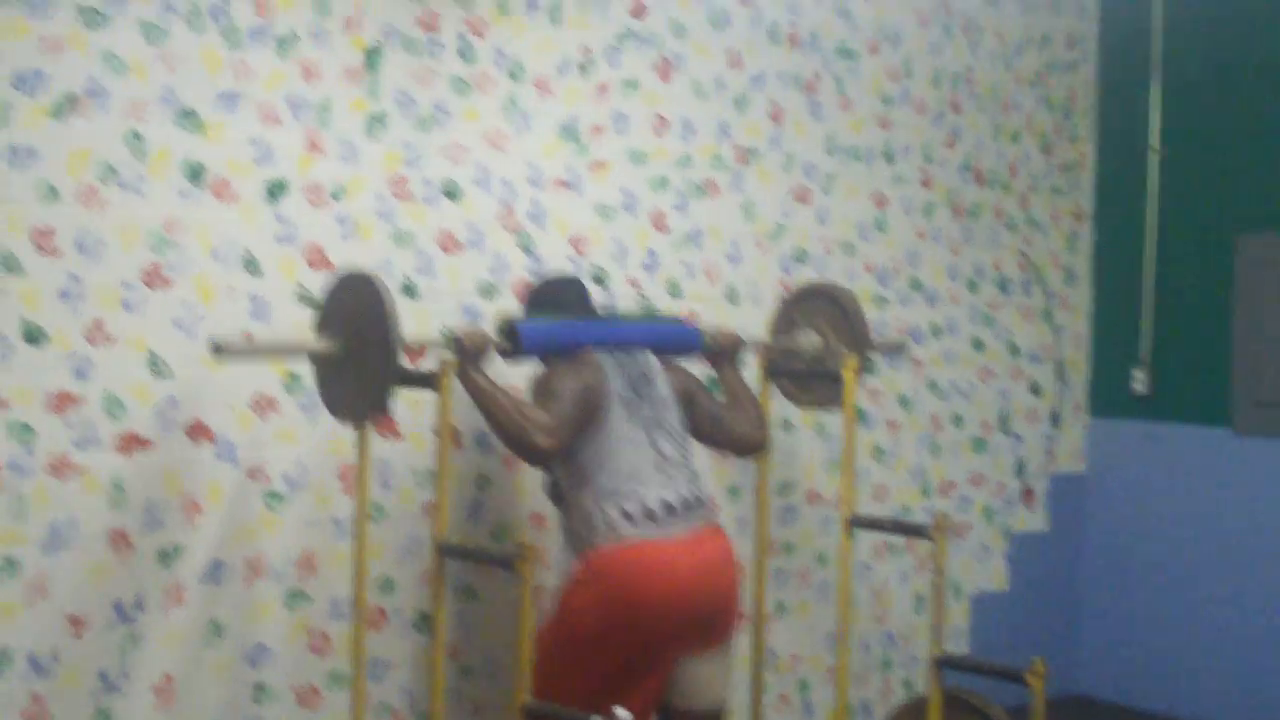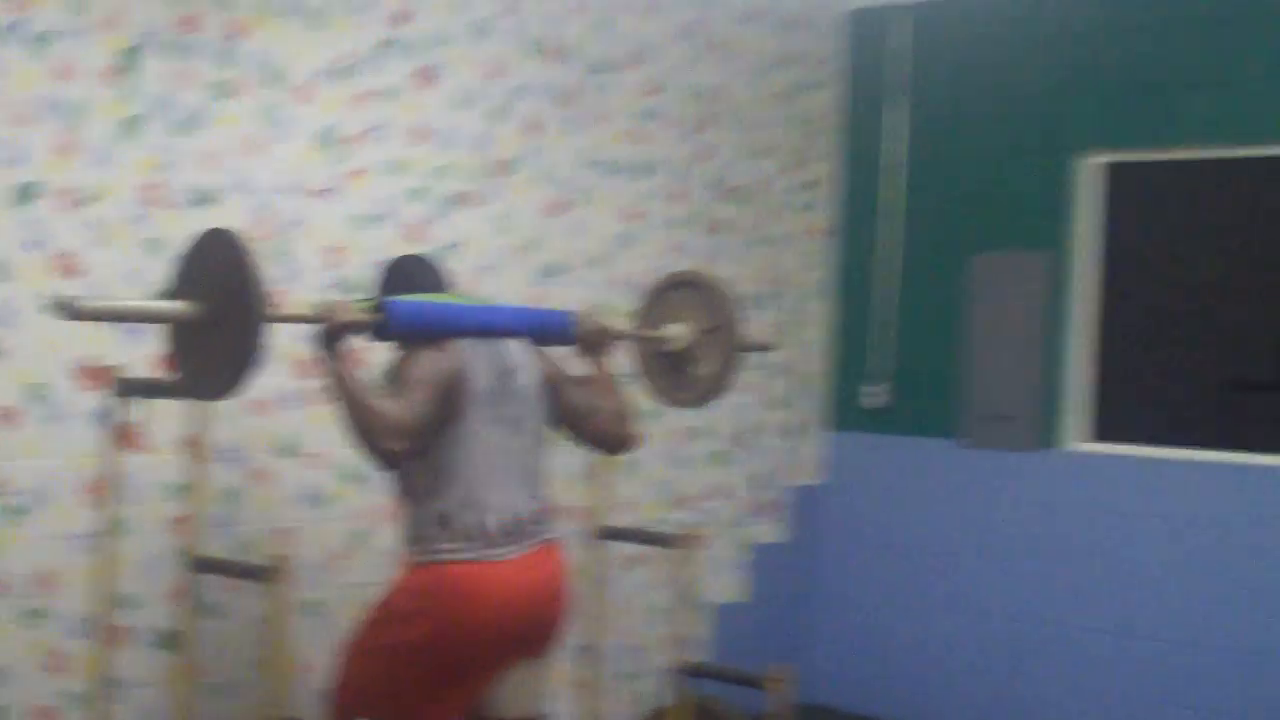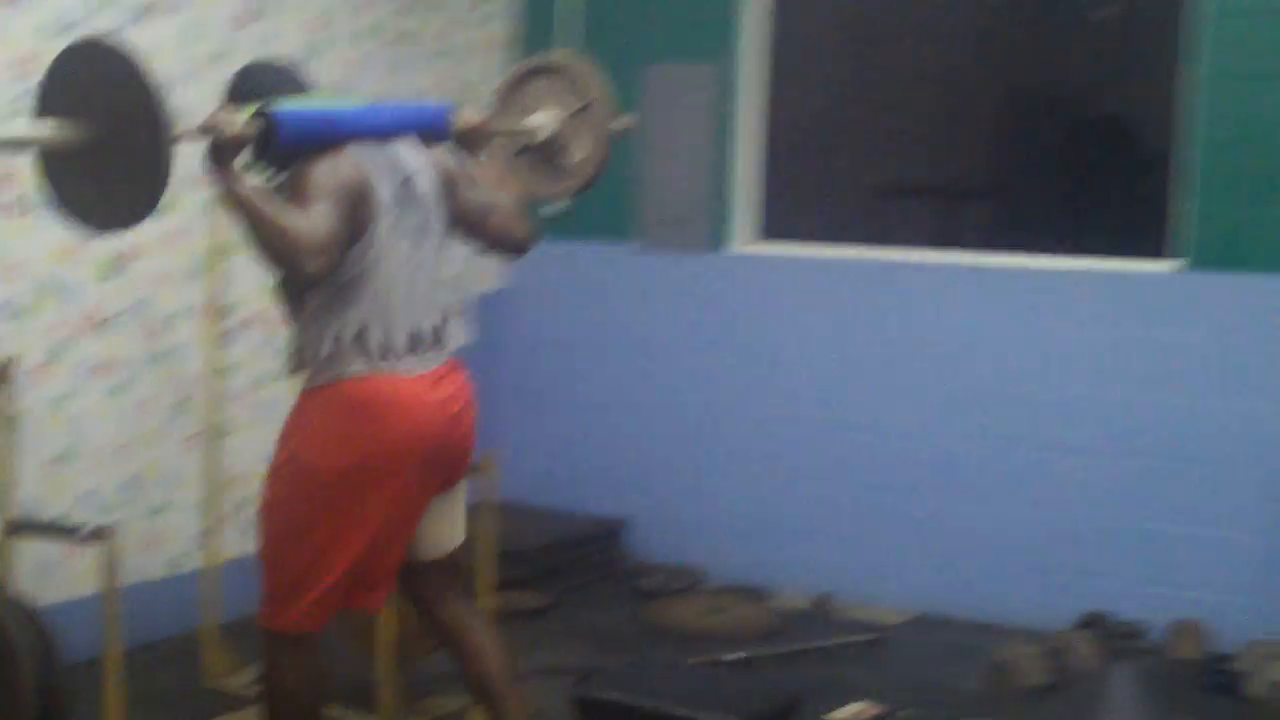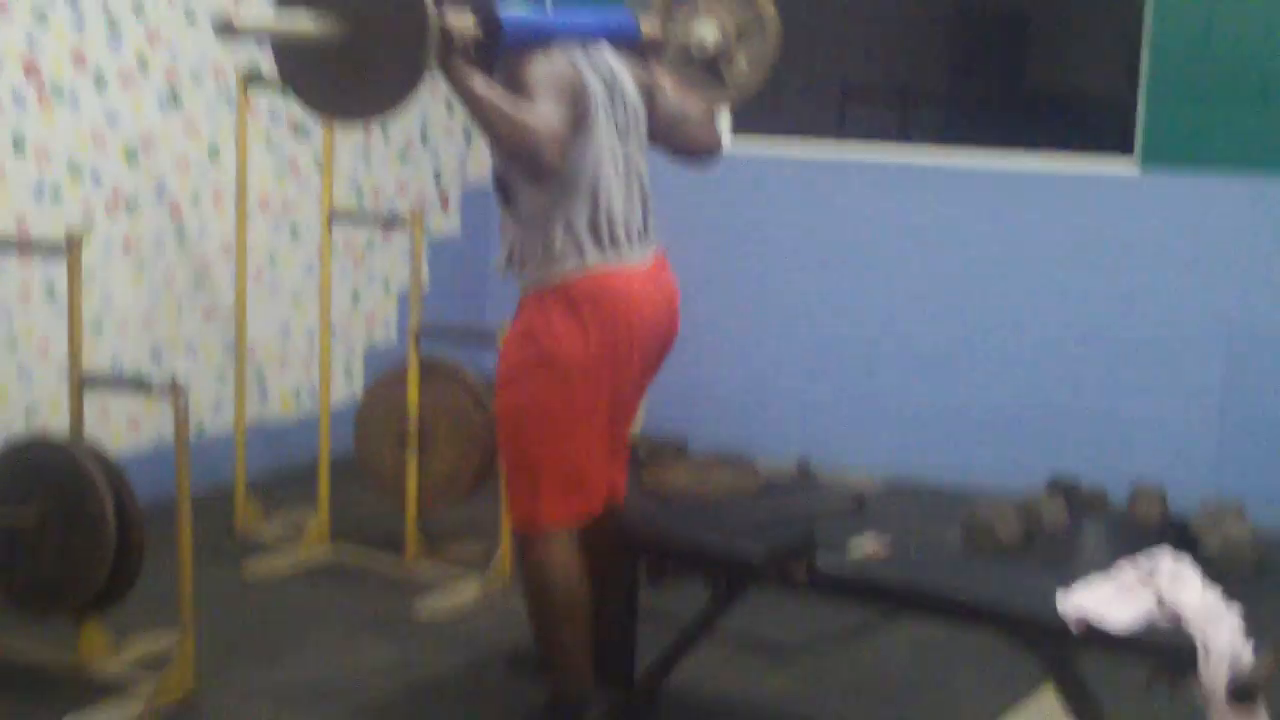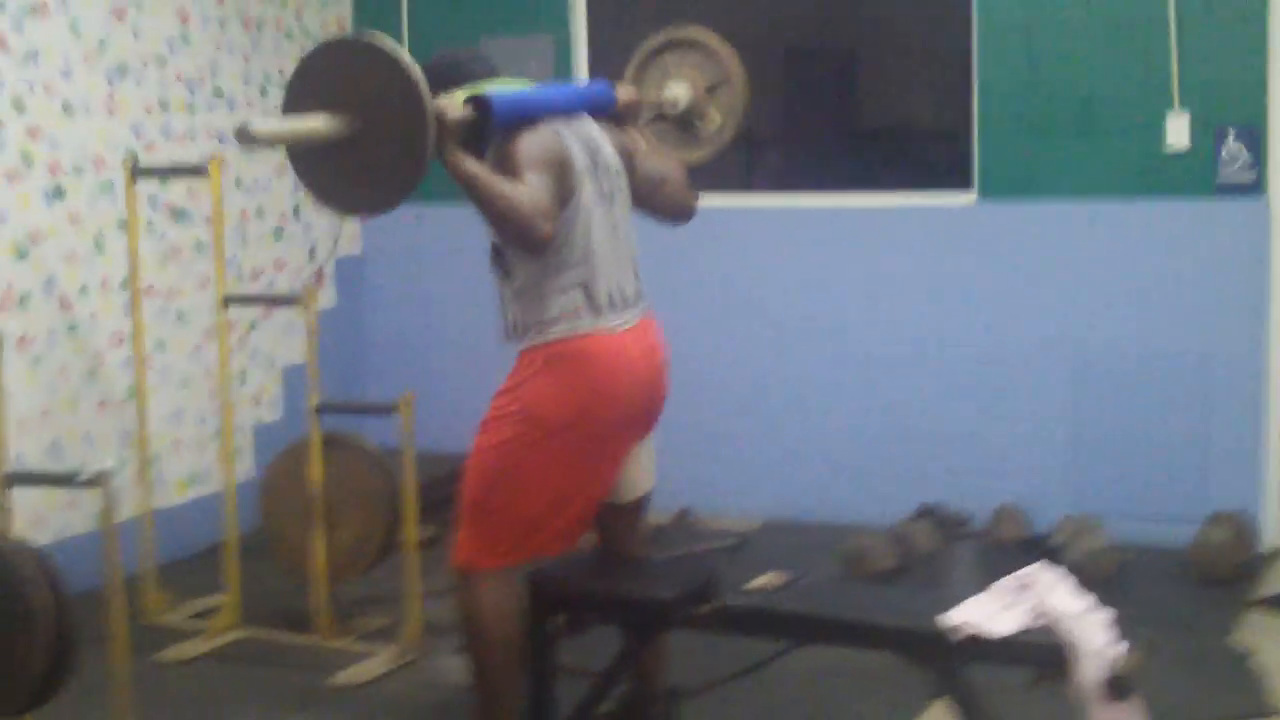
dt=1s
person 1, frame 1
left shoulder: (566, 377)
right shoulder: (665, 373)
left elbow: (543, 441)
right elbow: (752, 436)
left wrist: (471, 372)
right wrist: (727, 365)
left hip: (630, 573)
right hip: (712, 564)
person 1, frame 2
left shoulder: (427, 361)
right shoulder: (530, 360)
left elbow: (394, 439)
right elbow: (616, 433)
left wrist: (335, 353)
right wrist: (595, 357)
left hip: (458, 583)
right hip: (537, 577)
person 1, frame 3
left shoulder: (324, 170)
right shoulder: (426, 159)
left elbow: (307, 257)
right elbow: (516, 231)
left wrist: (228, 172)
right wrist: (477, 153)
left hip: (360, 408)
right hip: (444, 397)
left knee: (291, 620)
right knee: (442, 591)
person 1, frame 4
left shoulder: (533, 66)
right shoulder: (612, 59)
left elbow: (540, 152)
right elbow: (704, 137)
left wrist: (459, 70)
right wrist: (655, 63)
left hip: (582, 305)
right hip: (646, 287)
left knee: (546, 517)
right knee: (596, 494)
right ankle: (597, 658)
person 1, frame 5
left shoulder: (522, 144)
right shoulder: (590, 130)
left elbow: (534, 227)
right elbow: (679, 200)
left wrist: (453, 154)
right wrist: (631, 128)
left hip: (572, 365)
right hip: (636, 351)
left knee: (483, 561)
right knee: (623, 547)
